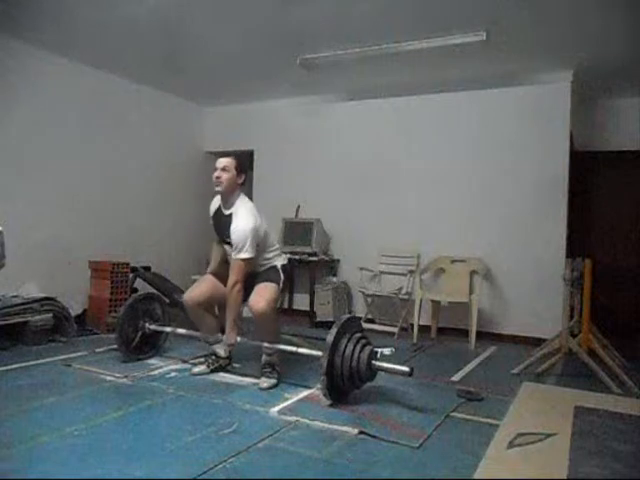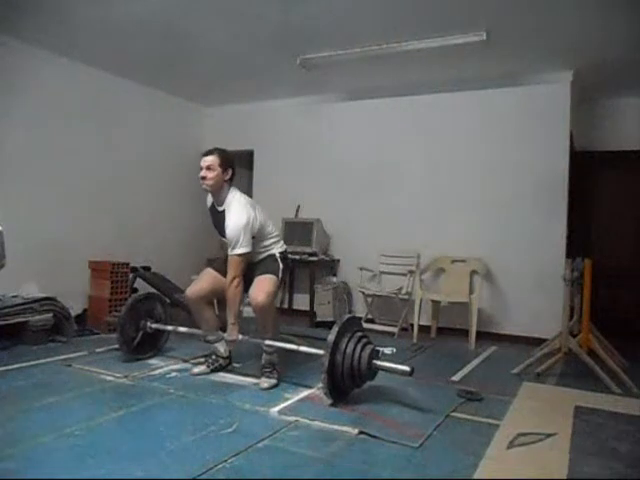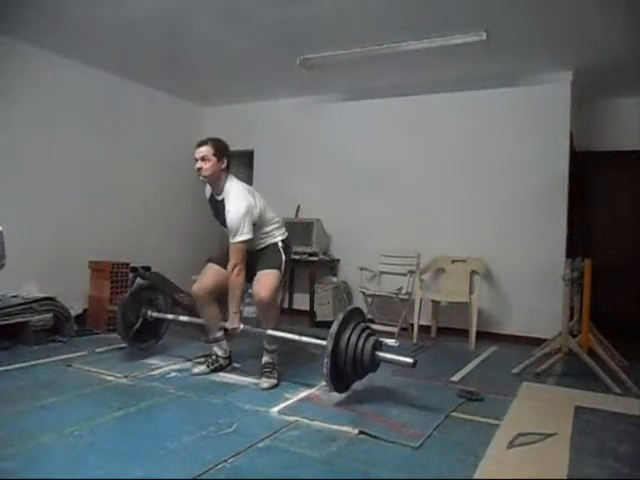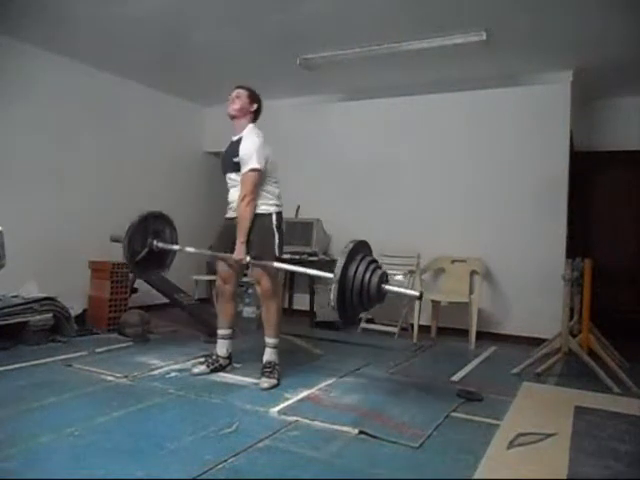
dt=0.7s
person 1, frame 1
left shoulder: (245, 220)
right shoulder: (216, 204)
left elbow: (236, 282)
left wrist: (231, 328)
right wrist: (209, 277)
left hip: (269, 268)
right hip: (238, 266)
left knee: (260, 307)
right knee: (192, 299)
left ankle: (270, 361)
right ankle: (221, 353)
person 1, frame 2
left shoulder: (238, 215)
right shoulder: (212, 199)
left elbow: (235, 278)
left wrist: (232, 325)
left hip: (268, 256)
right hip: (239, 256)
left knee: (260, 299)
right knee: (194, 294)
left ankle: (269, 360)
right ankle: (221, 353)
person 1, frame 3
left shoulder: (238, 203)
right shoulder: (211, 189)
left elbow: (237, 267)
left wrist: (235, 314)
left hip: (270, 245)
right hip: (241, 245)
left knee: (263, 296)
right knee: (200, 290)
left ankle: (269, 361)
right ankle: (221, 354)
person 1, frame 4
left shoulder: (252, 141)
right shoulder: (232, 142)
left elbow: (247, 198)
left wrist: (241, 246)
right wrist: (235, 239)
left hip: (264, 217)
right hip: (235, 216)
left knee: (265, 286)
right knee: (224, 284)
left ankle: (270, 361)
right ankle: (222, 354)
